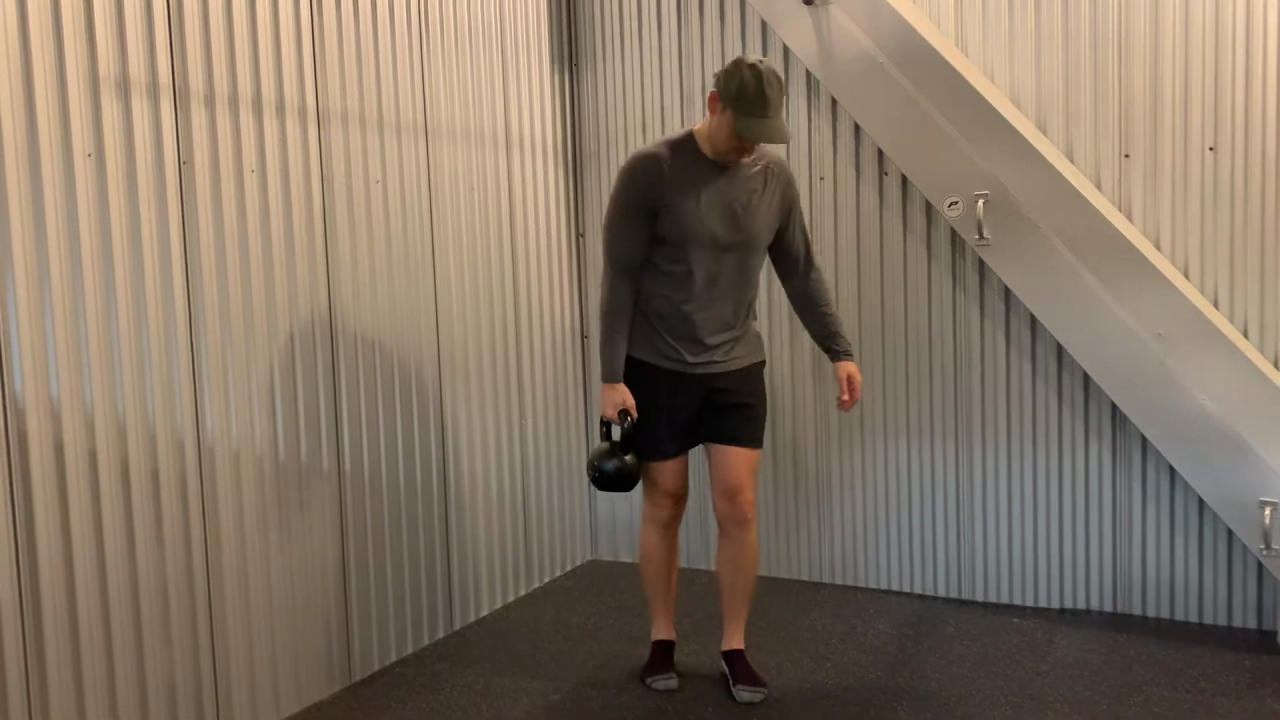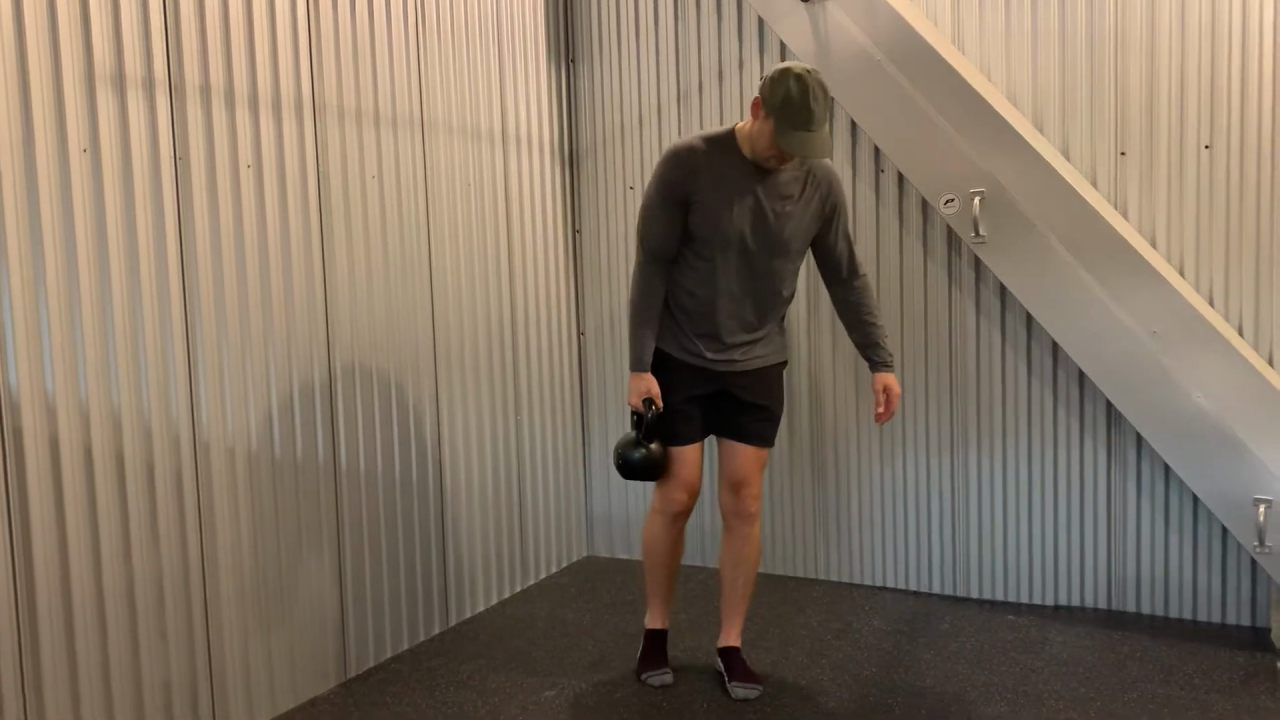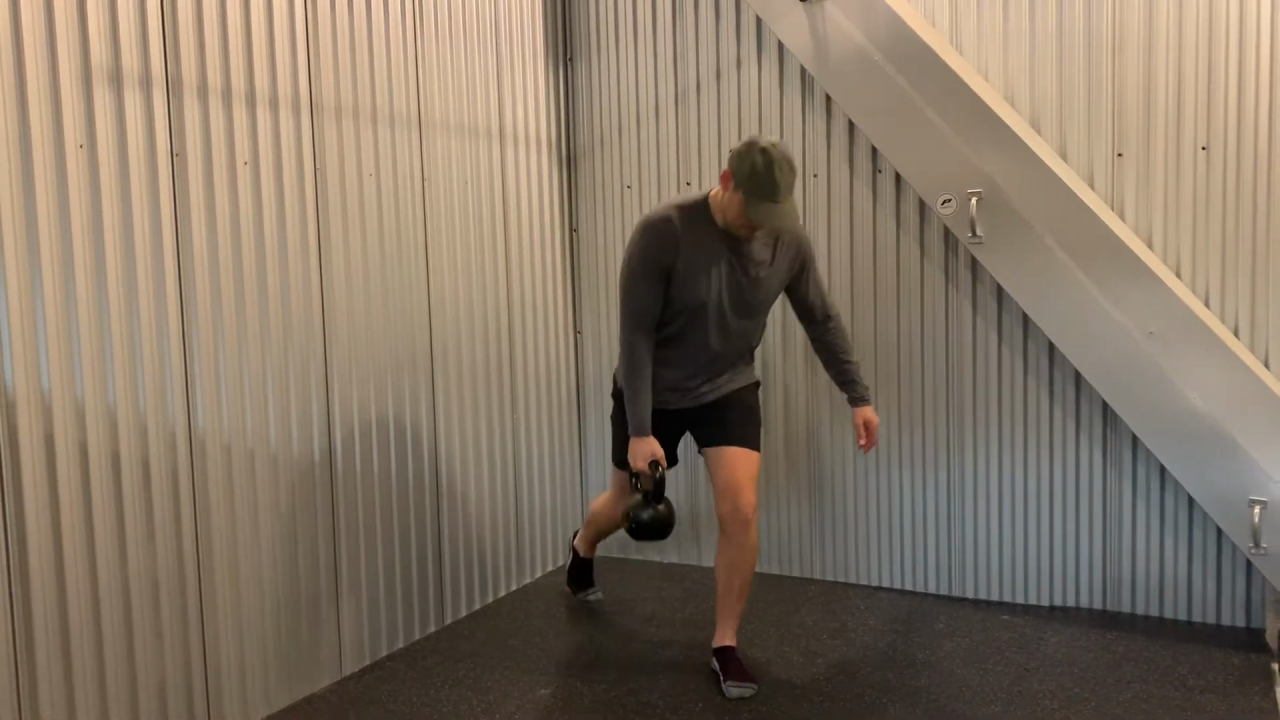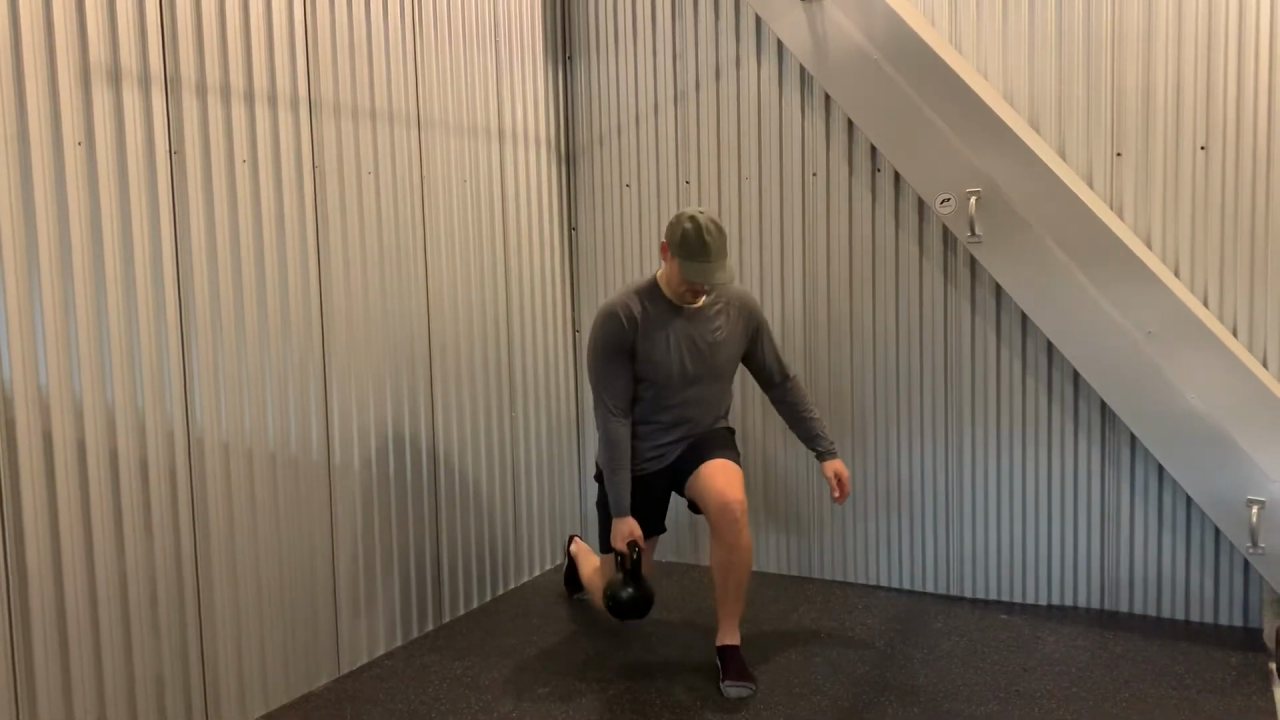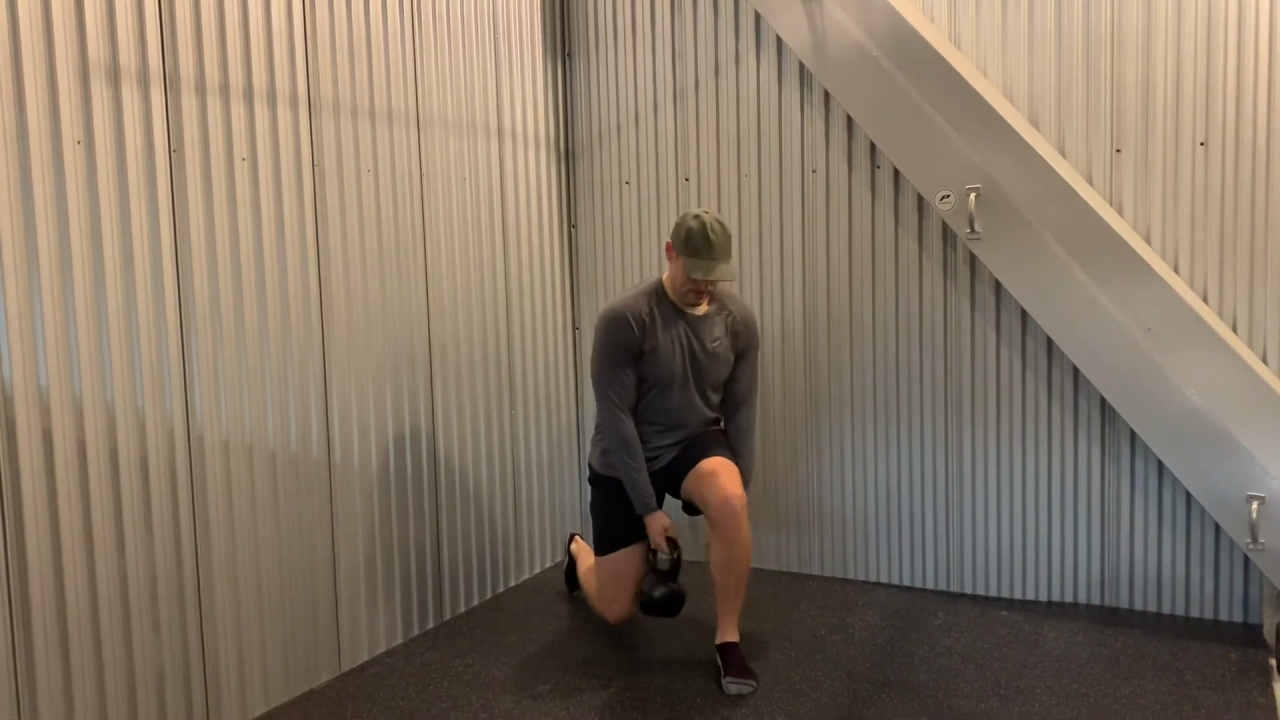
dt=0.7s
person 1, frame 1
left shoulder: (775, 179)
right shoulder: (651, 170)
left elbow: (801, 273)
right elbow: (620, 277)
left wrist: (839, 351)
right wrist: (612, 376)
left hip: (737, 368)
right hip: (656, 369)
left knee: (738, 509)
right knee: (663, 507)
left ankle: (735, 648)
right ankle: (663, 641)
person 1, frame 2
left shoulder: (820, 184)
right shoulder: (688, 163)
left elbow: (846, 278)
right elbow: (652, 267)
left wrist: (881, 362)
right wrist: (640, 365)
left hip: (757, 364)
right hip: (678, 359)
left knee: (742, 504)
right knee: (676, 497)
left ankle: (730, 645)
right ankle: (654, 630)
person 1, frame 3
left shoulder: (789, 241)
right shoulder: (663, 231)
left elbow: (821, 321)
right elbow: (636, 336)
left wrist: (858, 396)
right wrist: (640, 430)
left hip: (729, 388)
right hip: (656, 391)
left knee: (741, 511)
right knee: (629, 502)
left ankle: (725, 644)
right ankle: (582, 546)
person 1, frame 4
left shoulder: (739, 308)
right shoulder: (620, 317)
left elbow: (780, 383)
right elbow: (611, 418)
left wrist: (825, 451)
right wrist: (620, 512)
left hip: (702, 440)
right hip: (636, 458)
left knee: (730, 505)
left ankle: (728, 643)
right ankle: (579, 552)
person 1, frame 5
left shoulder: (738, 319)
right shoulder: (624, 318)
left elbow: (741, 410)
right elbow: (615, 417)
left wrist: (739, 489)
right wrist: (648, 508)
left hip: (696, 442)
right hip: (625, 461)
left knee: (729, 504)
right knee: (617, 609)
left ankle: (728, 640)
right ankle: (580, 551)
